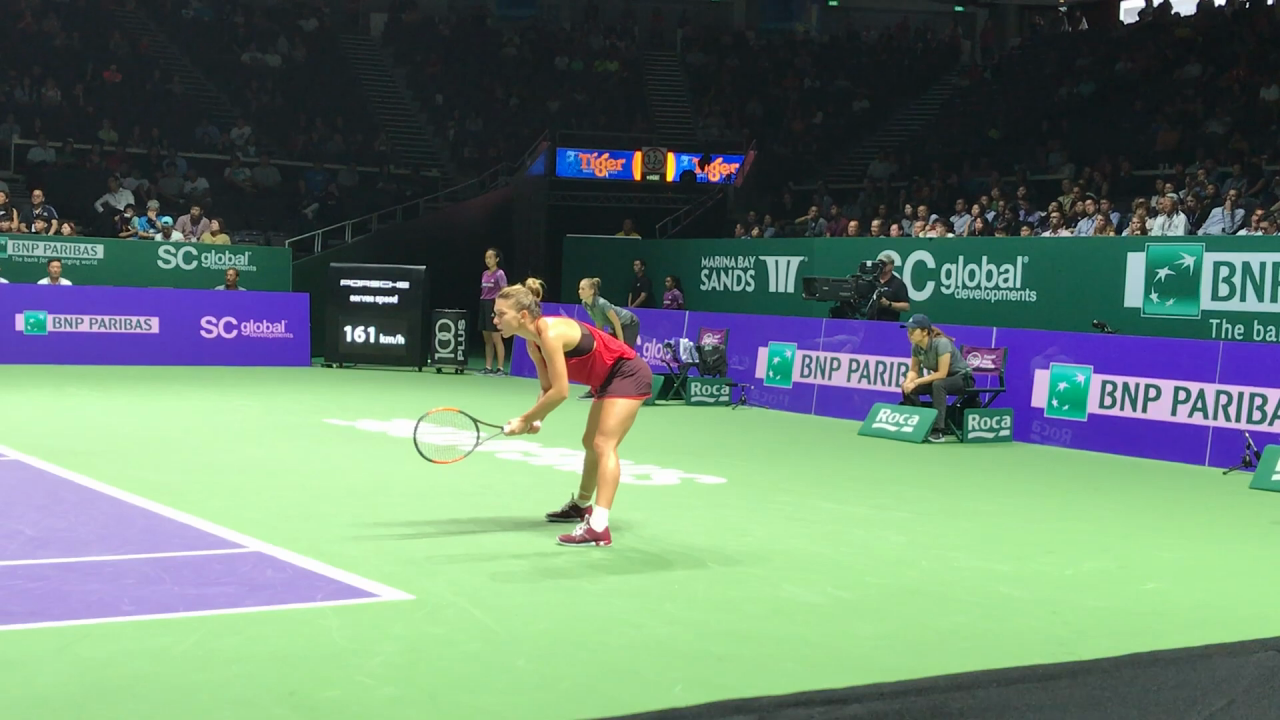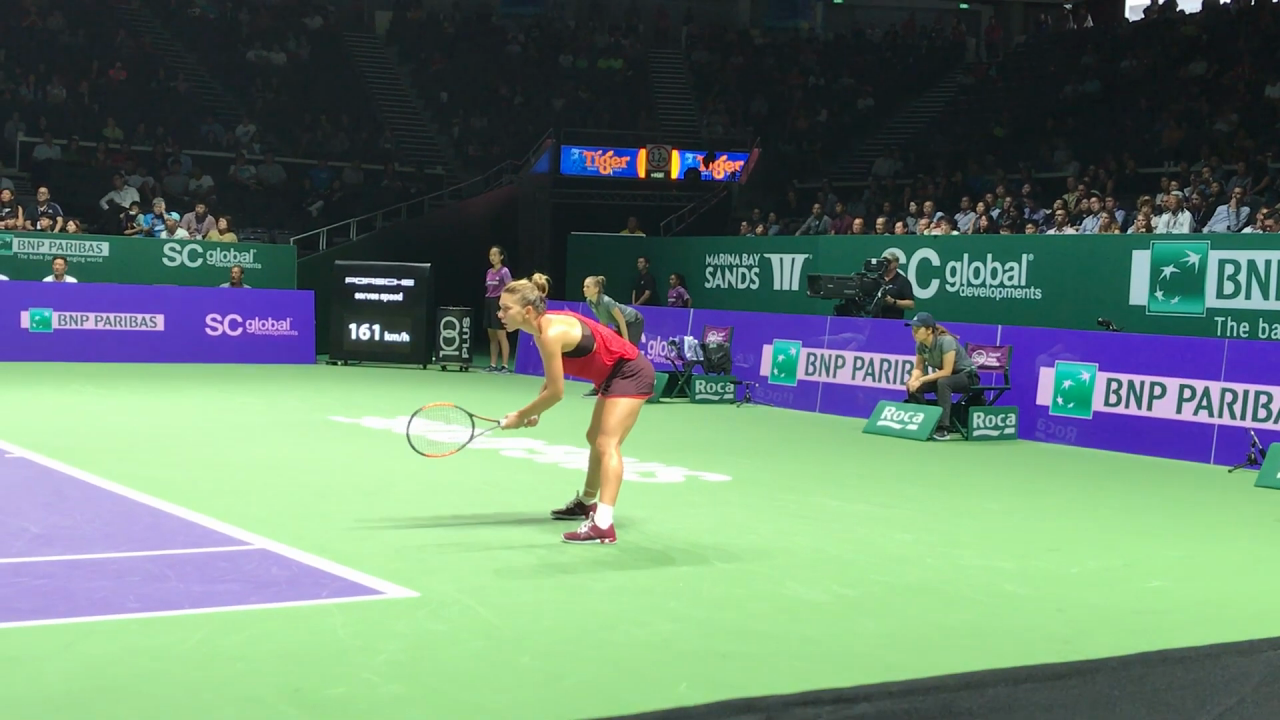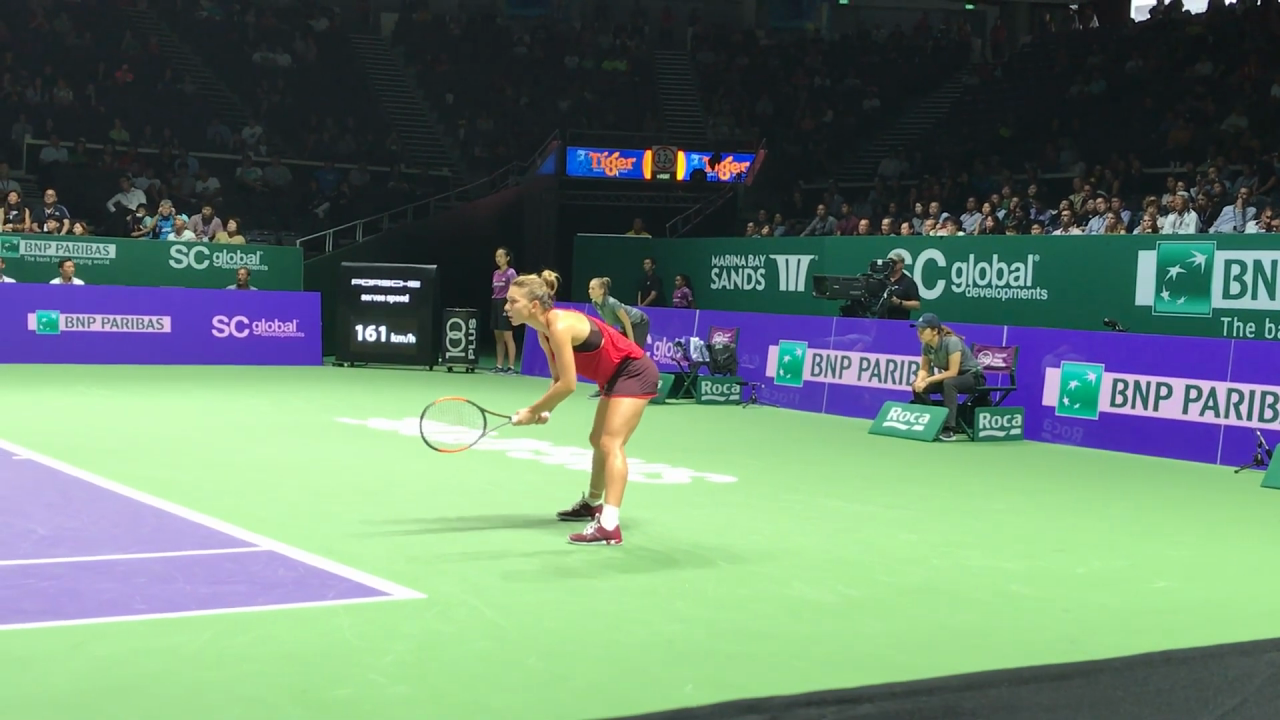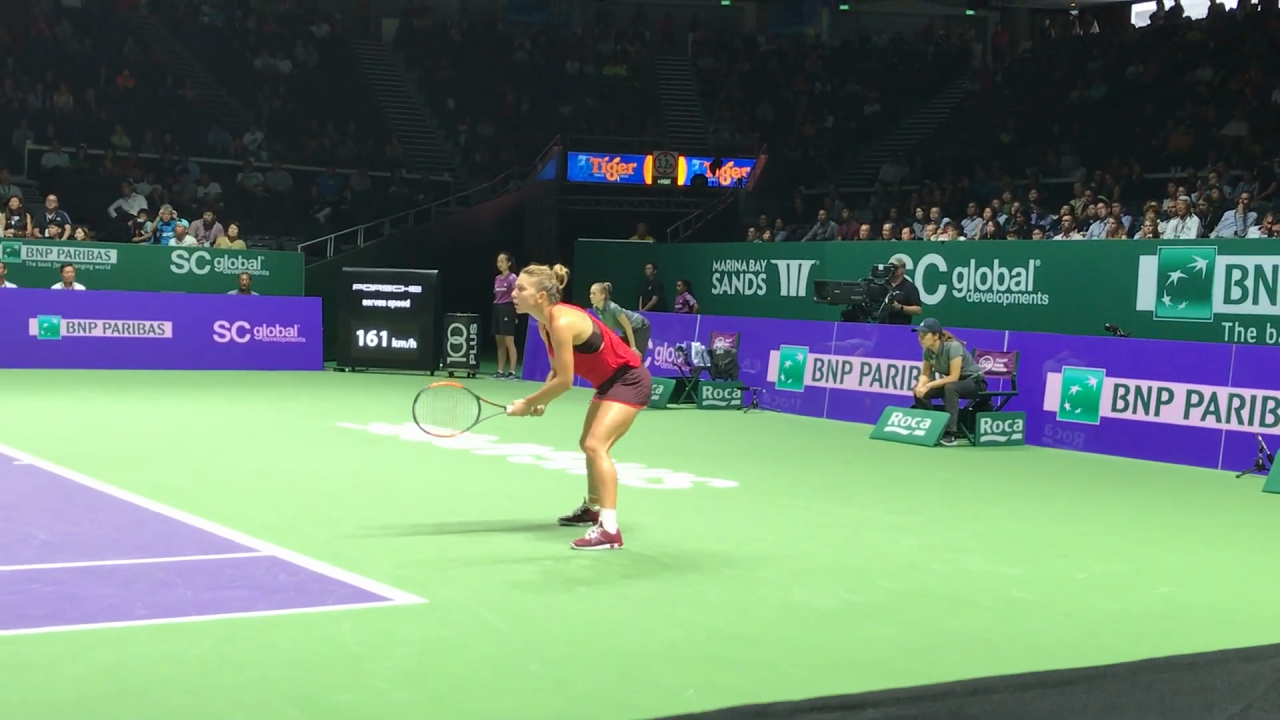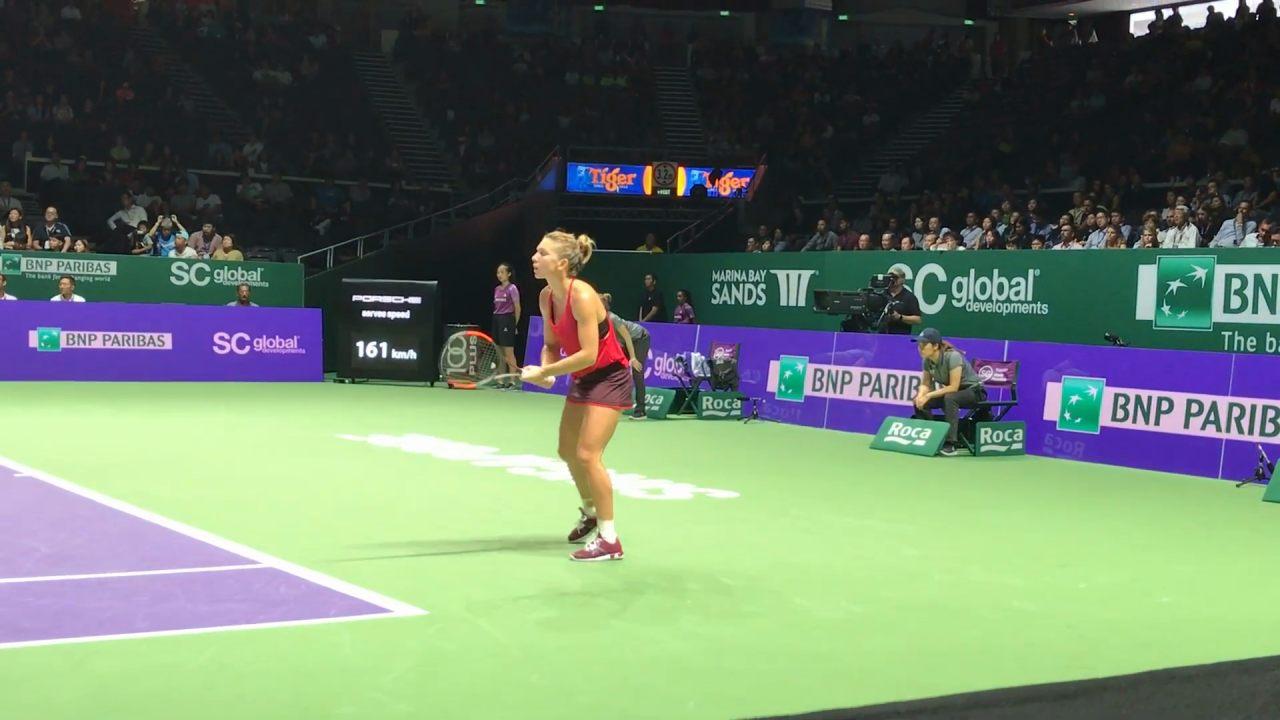
dt=0.7s
person 1, frame 1
left shoulder: (550, 332)
right shoulder: (533, 342)
left elbow: (560, 392)
right elbow: (548, 388)
left wrist: (525, 419)
right wrist: (536, 419)
left hip: (628, 373)
right hip: (608, 379)
left knee: (604, 445)
right knee: (591, 443)
left ankle: (598, 527)
right ankle: (581, 506)
person 1, frame 2
left shoulder: (551, 332)
right shoulder: (542, 330)
left elbow: (556, 391)
right elbow: (551, 382)
left wrist: (521, 416)
right wrist: (535, 413)
left hip: (631, 372)
right hip: (615, 375)
left knee: (607, 444)
right knee: (595, 439)
left ankle: (603, 525)
right ankle: (587, 503)
person 1, frame 3
left shoulder: (560, 326)
right shoulder: (544, 333)
left elbow: (568, 384)
right elbow: (559, 379)
left wrist: (533, 410)
right wrist: (545, 410)
left hip: (635, 372)
right hip: (616, 376)
left knee: (610, 444)
right knee: (598, 441)
left ankle: (609, 525)
right ankle: (592, 503)
person 1, frame 4
left shoulder: (562, 322)
right shoulder: (545, 324)
left elbow: (565, 380)
right elbow: (558, 371)
left wrist: (528, 403)
right wrist: (540, 401)
left hip: (629, 380)
right hip: (610, 381)
left knee: (594, 445)
right knee: (590, 444)
left ankle: (609, 529)
right ankle: (592, 507)
person 1, frame 5
left shoulder: (582, 297)
right shoulder: (546, 297)
left elbow: (589, 355)
right elbow: (552, 344)
left wrist: (544, 372)
right wrist: (545, 370)
left hip: (609, 378)
right hip: (583, 380)
left knee: (587, 455)
right knee: (567, 451)
left ankle: (609, 540)
right ankle: (592, 513)
